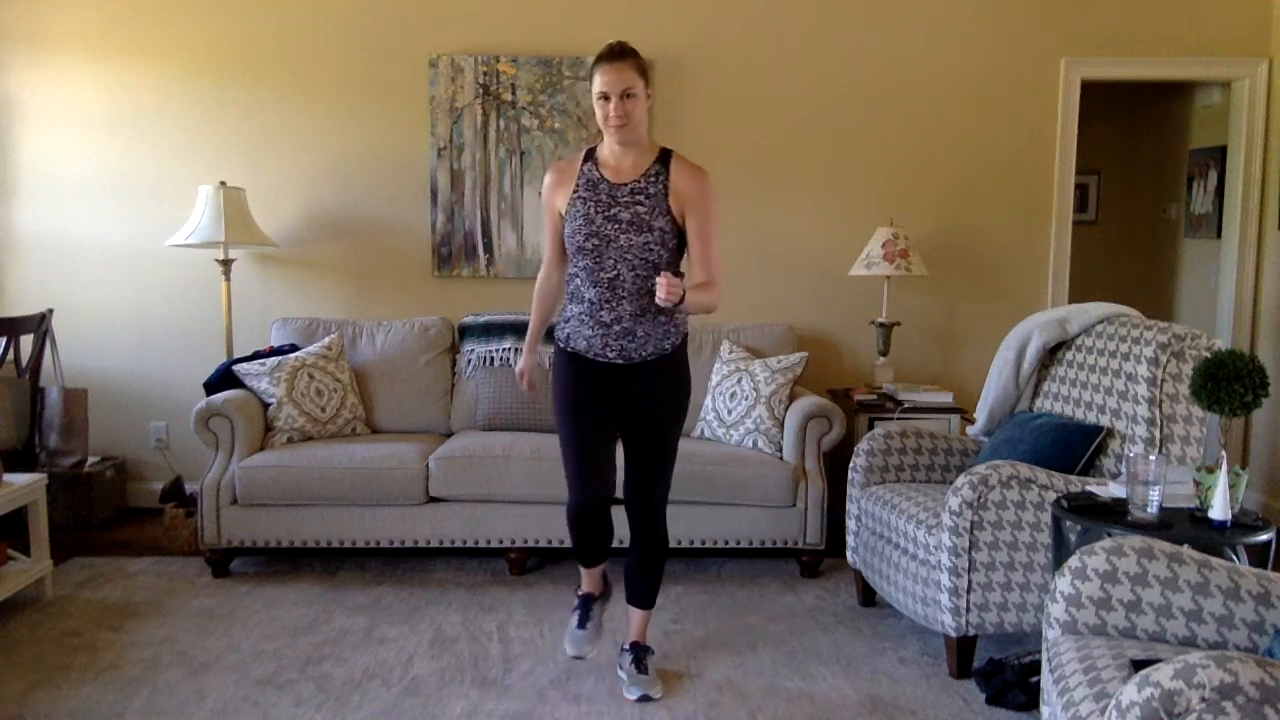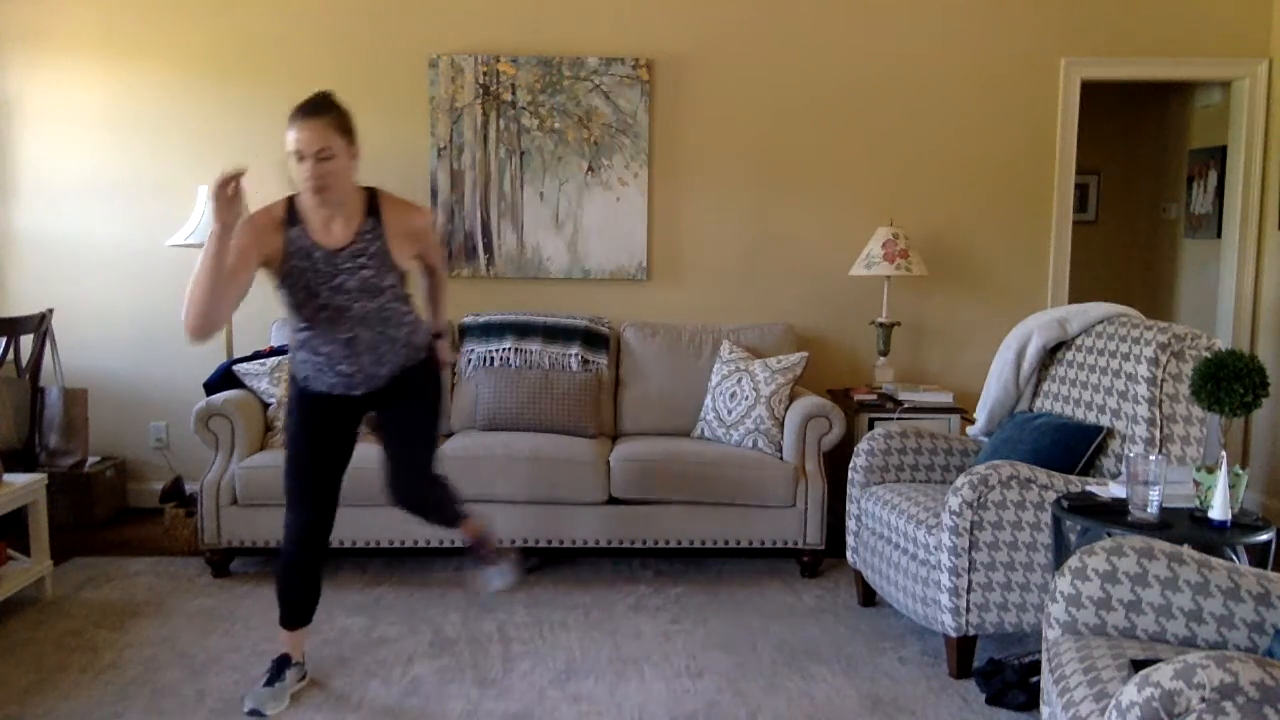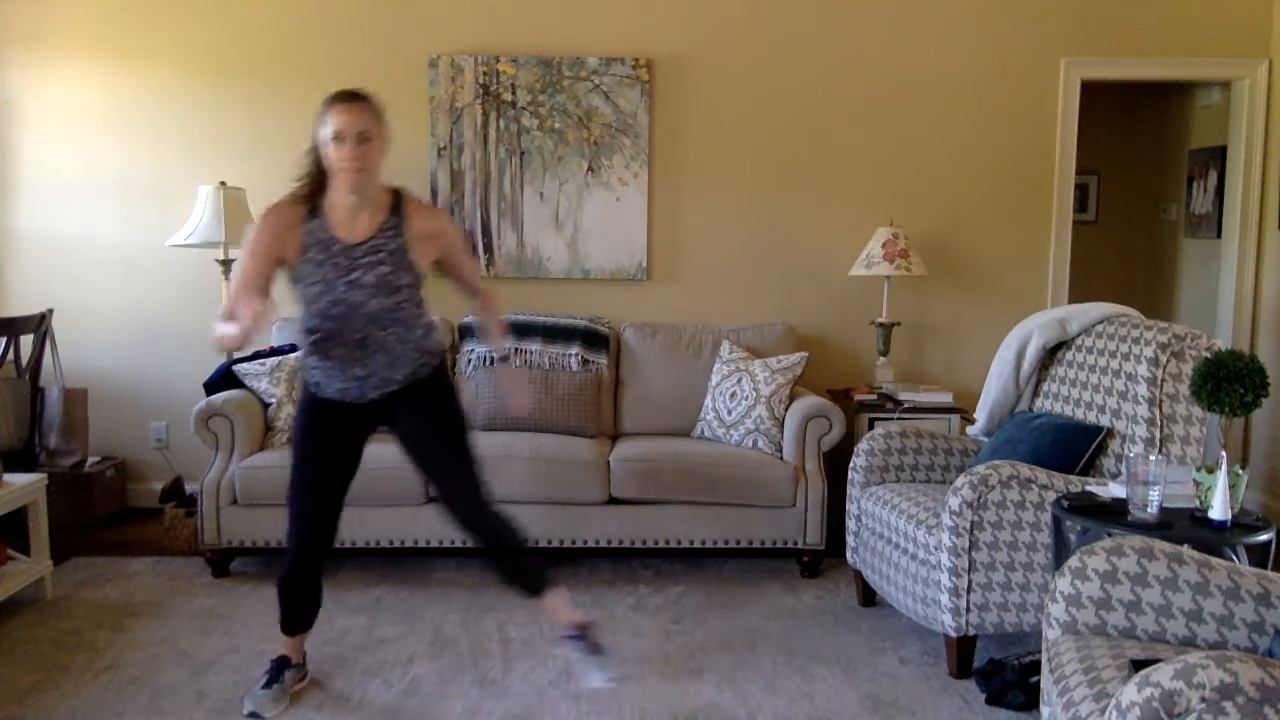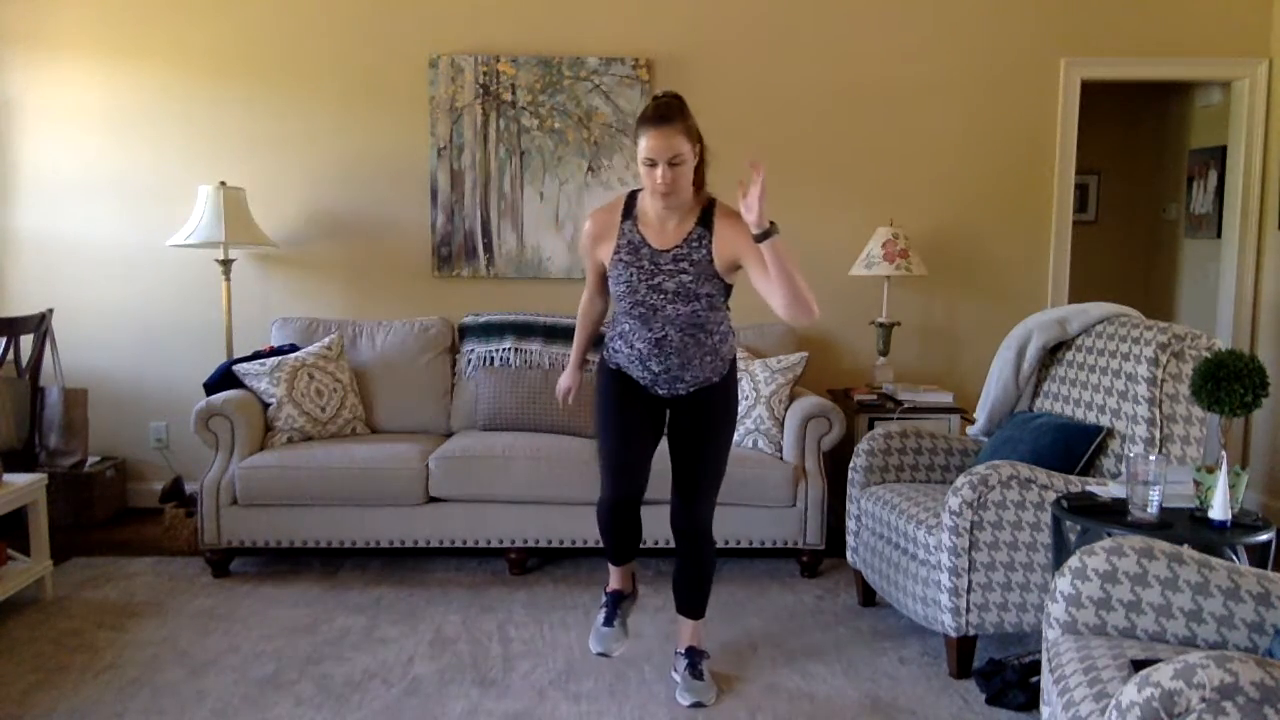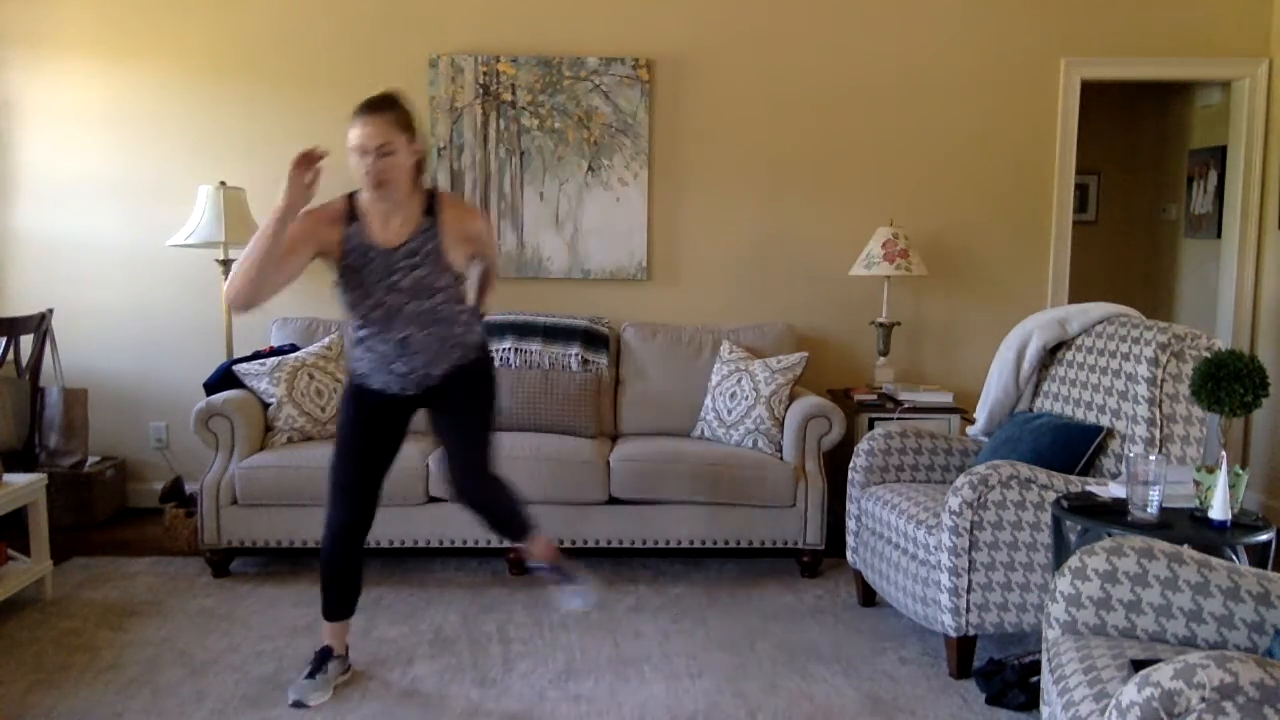
dt=1s
person 1, frame 1
left shoulder: (687, 180)
right shoulder: (562, 178)
left elbow: (711, 295)
left wrist: (680, 294)
right wrist: (530, 344)
left hip: (657, 366)
right hip: (580, 360)
left knee: (646, 506)
right knee: (588, 493)
left ankle: (636, 646)
right ankle: (590, 588)
person 1, frame 2
left shoulder: (404, 220)
right shoulder: (266, 228)
left elbow: (437, 268)
right elbow: (197, 326)
left wrist: (440, 333)
right wrist: (222, 231)
left hip: (404, 373)
right hip: (319, 389)
left knee: (410, 485)
right knee: (302, 533)
left ankle: (474, 532)
right ankle: (291, 658)
person 1, frame 3
left shoulder: (422, 223)
right shoulder: (282, 225)
left elbow: (476, 285)
right elbow: (224, 328)
left wrist: (506, 357)
right wrist: (242, 325)
left hip: (416, 384)
right hip: (330, 394)
left knee: (471, 510)
right knee: (308, 537)
left ankle: (571, 624)
right ankle: (291, 658)
person 1, frame 4
left shoulder: (729, 229)
right shoulder: (603, 224)
left elbow: (802, 314)
left wrist: (763, 229)
right wrist: (574, 361)
left hip: (706, 386)
right hip: (627, 376)
left knee: (692, 517)
right knee: (619, 492)
left ankle: (690, 649)
right ankle: (620, 588)
person 1, frame 5
left shoulder: (460, 221)
right shoulder: (326, 223)
left elbow: (490, 266)
right elbow: (238, 297)
right wrist: (287, 206)
left hip: (457, 371)
right hip: (375, 384)
left knee: (470, 480)
right knee: (344, 524)
left ankle: (543, 552)
right ankle: (332, 651)
